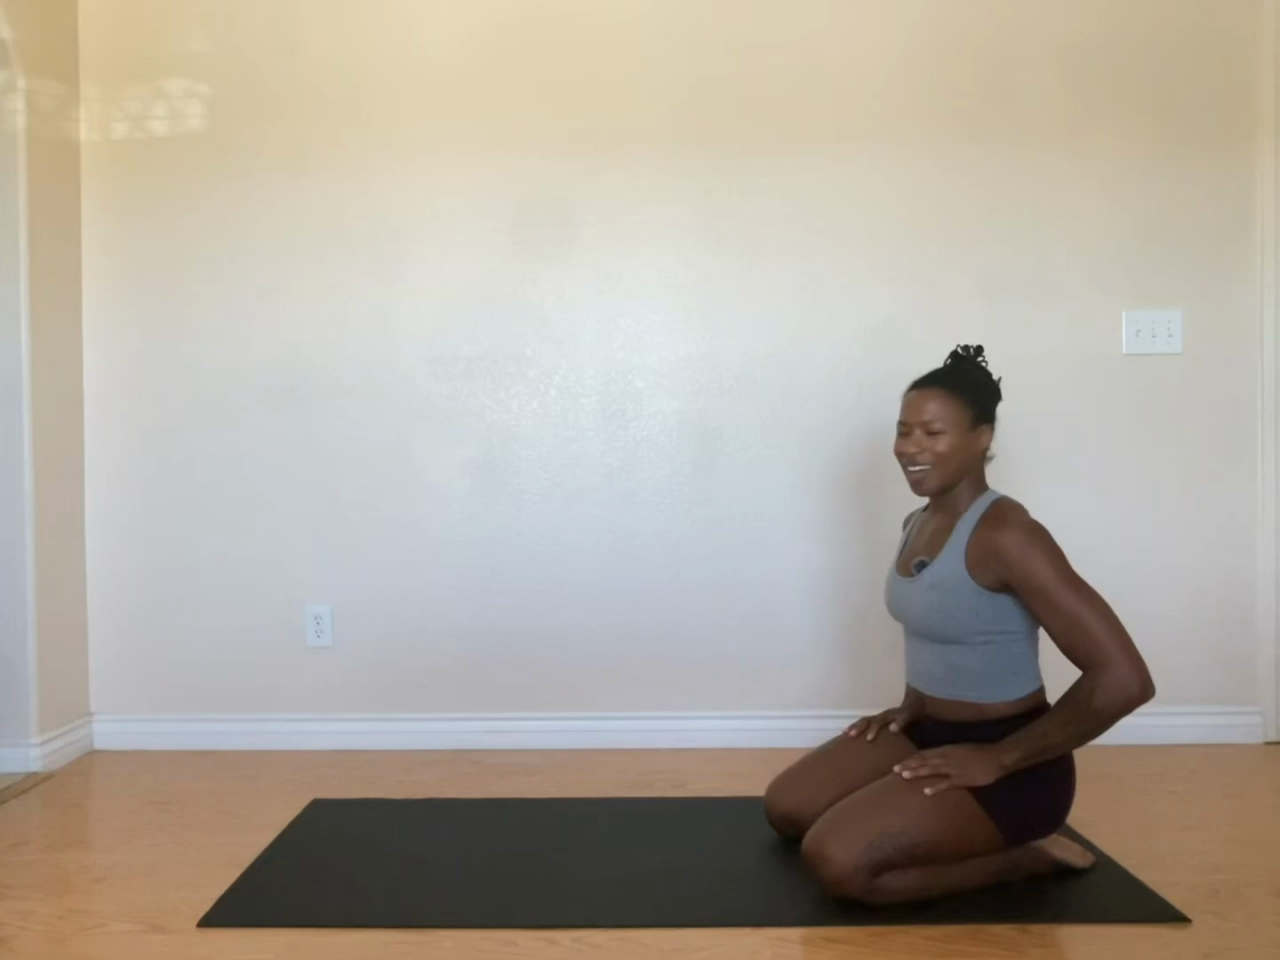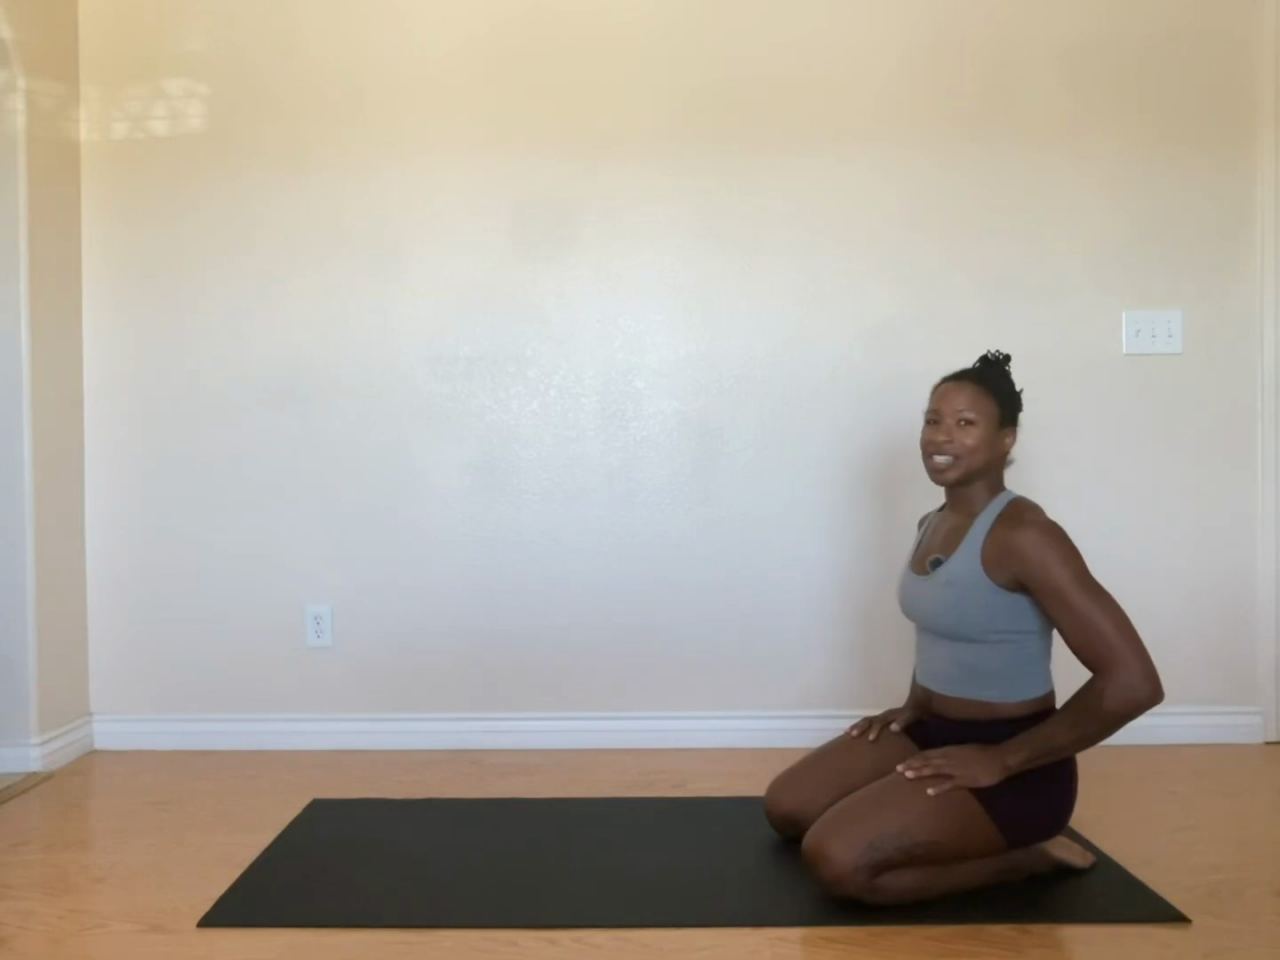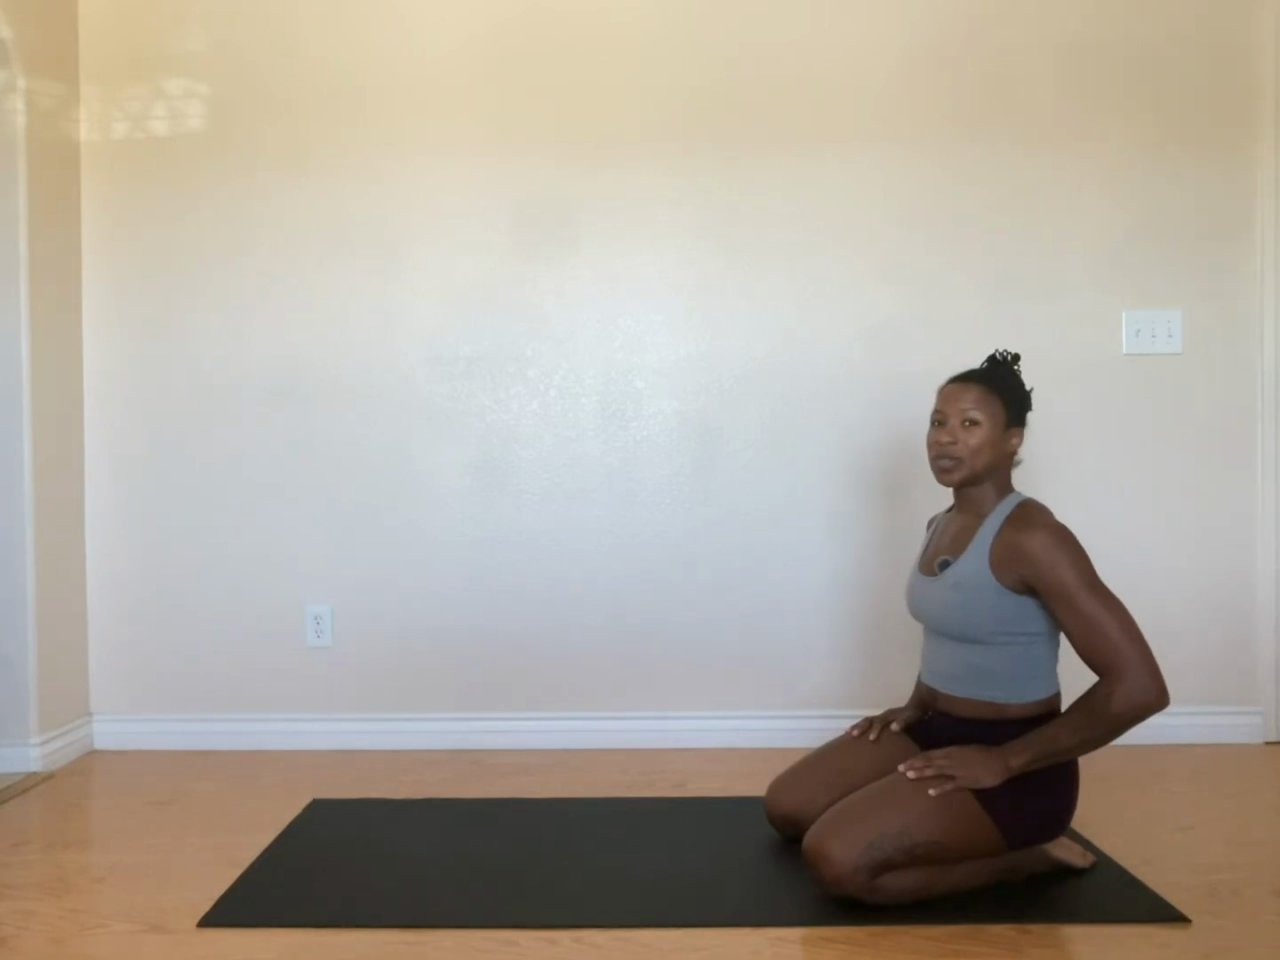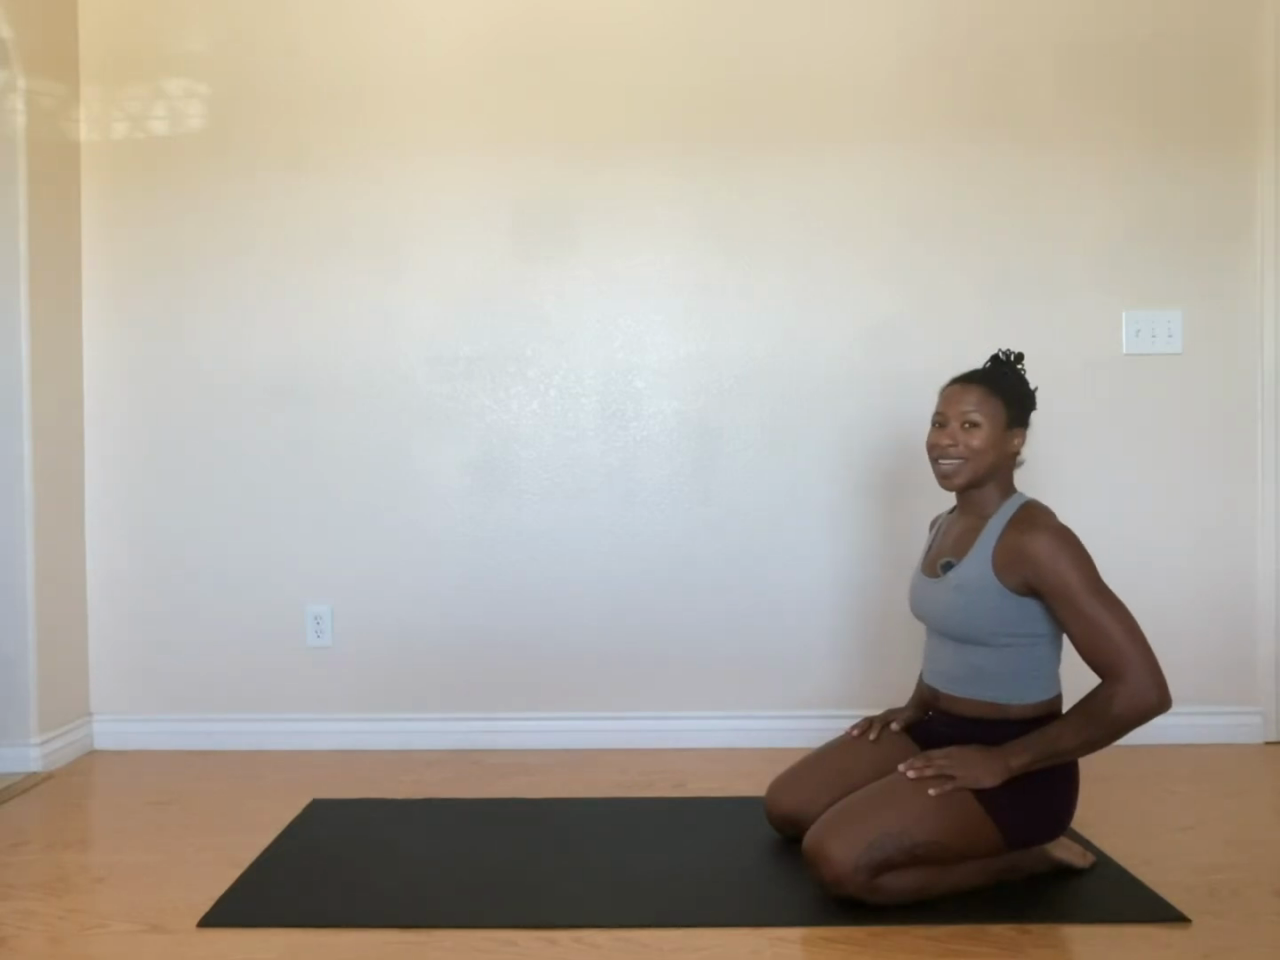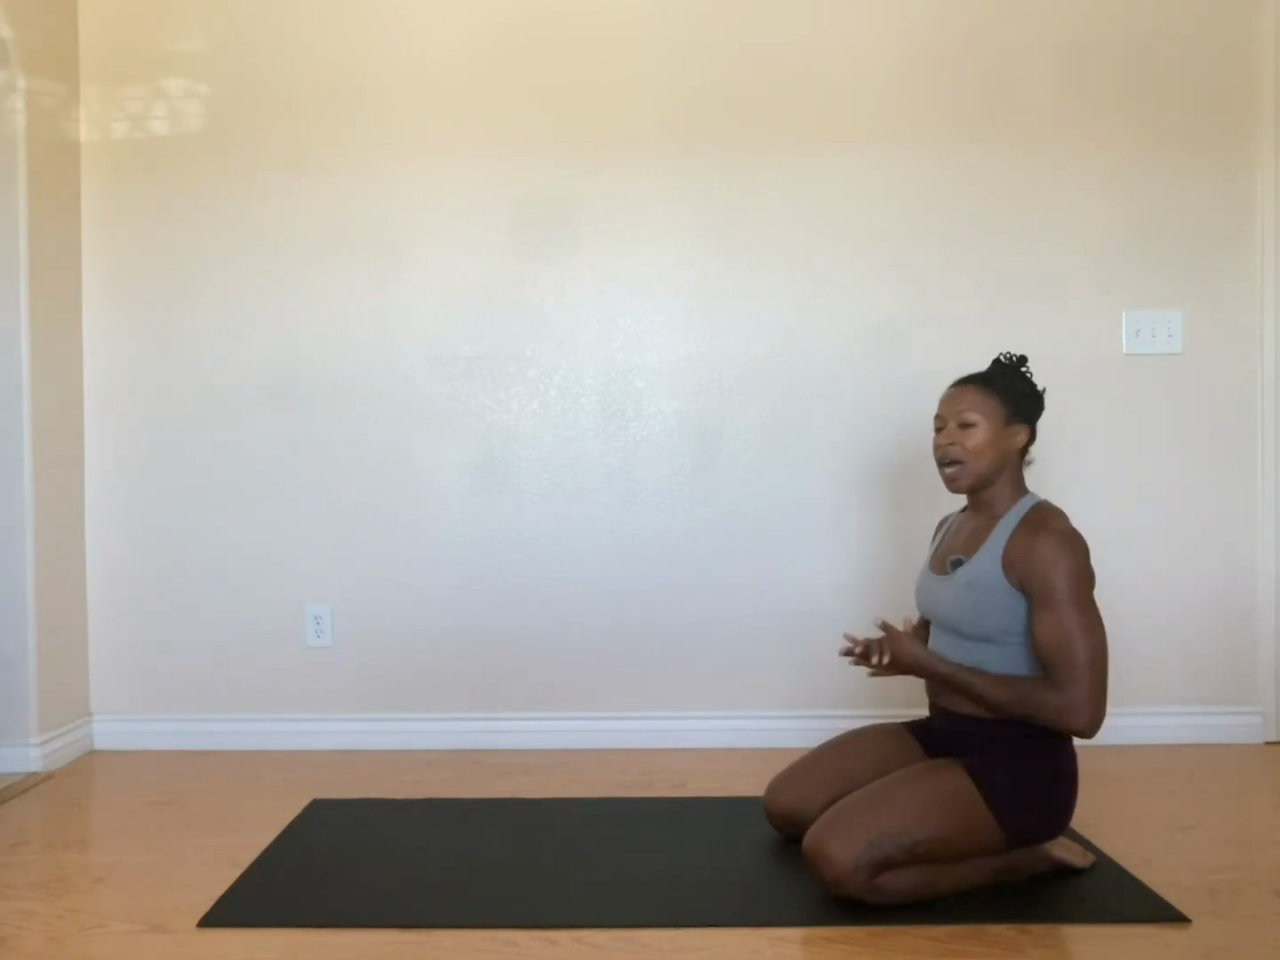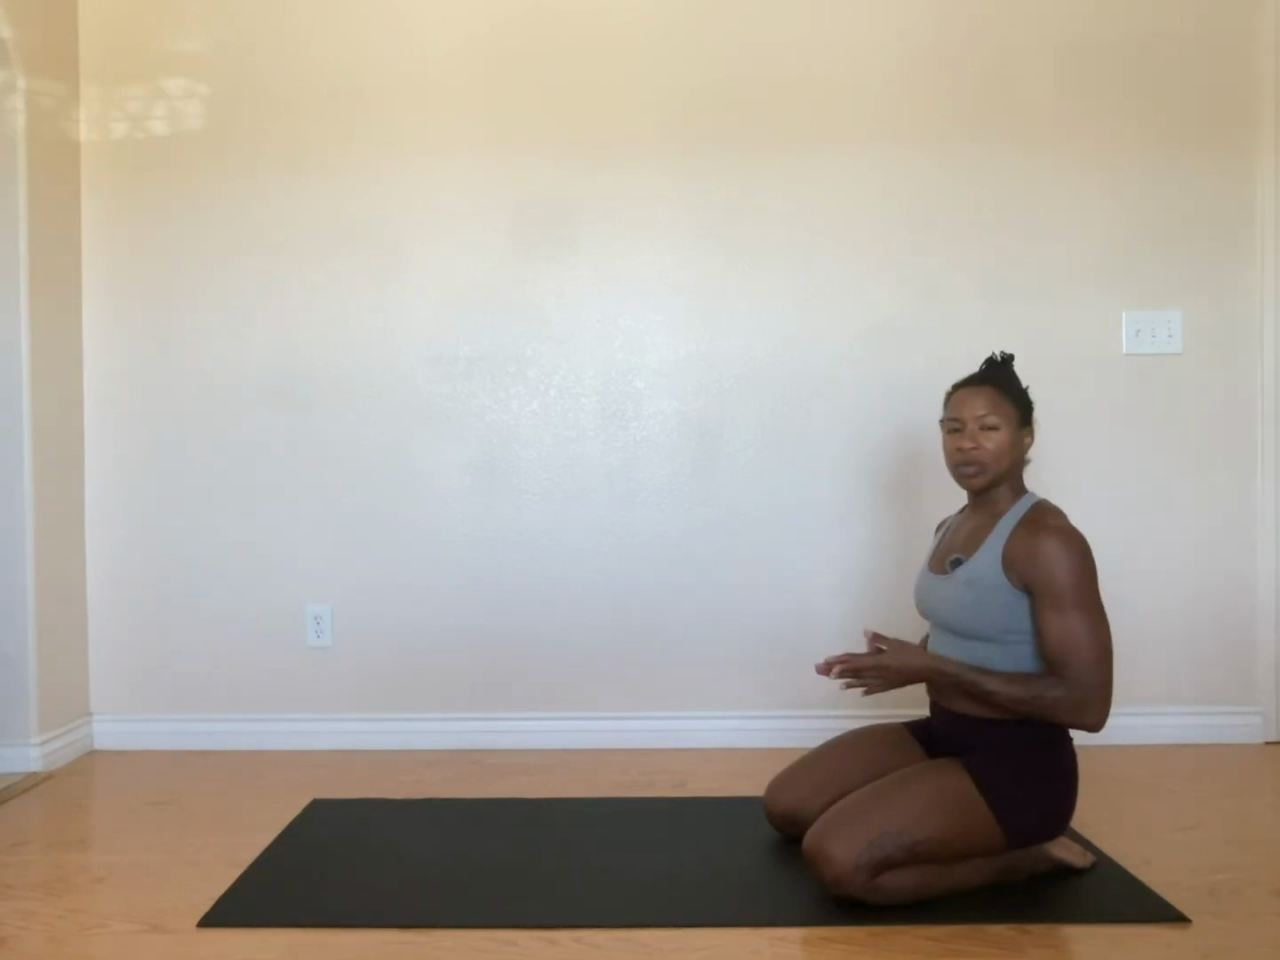
dt=0.5s
person 1, frame 1
left shoulder: (1007, 534)
right shoulder: (919, 525)
left elbow: (1125, 679)
left wrist: (998, 760)
right wrist: (908, 708)
left hip: (1007, 765)
right hip: (933, 732)
left knee: (838, 860)
right knee: (785, 807)
left ankle: (1031, 854)
right ankle: (971, 832)
person 1, frame 2
left shoulder: (1022, 534)
right shoulder: (933, 525)
left elbow: (1133, 681)
left wrist: (1002, 761)
right wrist: (913, 707)
left hip: (1010, 768)
right hip: (938, 731)
left knee: (838, 860)
right knee: (785, 807)
left ankle: (1030, 856)
right ankle: (961, 830)
person 1, frame 3
left shoulder: (1031, 536)
right shoulder: (943, 527)
left elbow: (1139, 686)
left wrist: (1005, 762)
right wrist: (914, 706)
left hip: (1014, 765)
right hip: (940, 731)
left knee: (838, 859)
right knee: (786, 807)
left ankle: (1031, 857)
right ankle: (972, 833)
person 1, frame 4
left shoulder: (1035, 539)
right shoulder: (944, 526)
left elbow: (1141, 689)
left wrist: (1004, 762)
right wrist: (915, 707)
left hip: (1014, 768)
right hip: (943, 732)
left knee: (838, 859)
right knee: (786, 807)
left ankle: (1029, 857)
right ankle: (973, 835)
person 1, frame 5
left shoulder: (1044, 540)
right shoulder: (952, 528)
left elbow: (1079, 708)
left wrist: (929, 666)
right wrist: (894, 652)
left hip: (1016, 765)
right hip: (941, 733)
left knee: (839, 860)
right knee: (784, 805)
left ankle: (1030, 855)
right ankle: (970, 836)
person 1, frame 6
left shoulder: (1047, 540)
right shoulder: (952, 528)
left elbow: (1088, 703)
left wrist: (932, 669)
right wrist: (893, 664)
left hip: (1019, 764)
right hip: (942, 734)
left knee: (838, 858)
right knee: (786, 805)
left ankle: (1029, 856)
right ankle: (970, 836)
